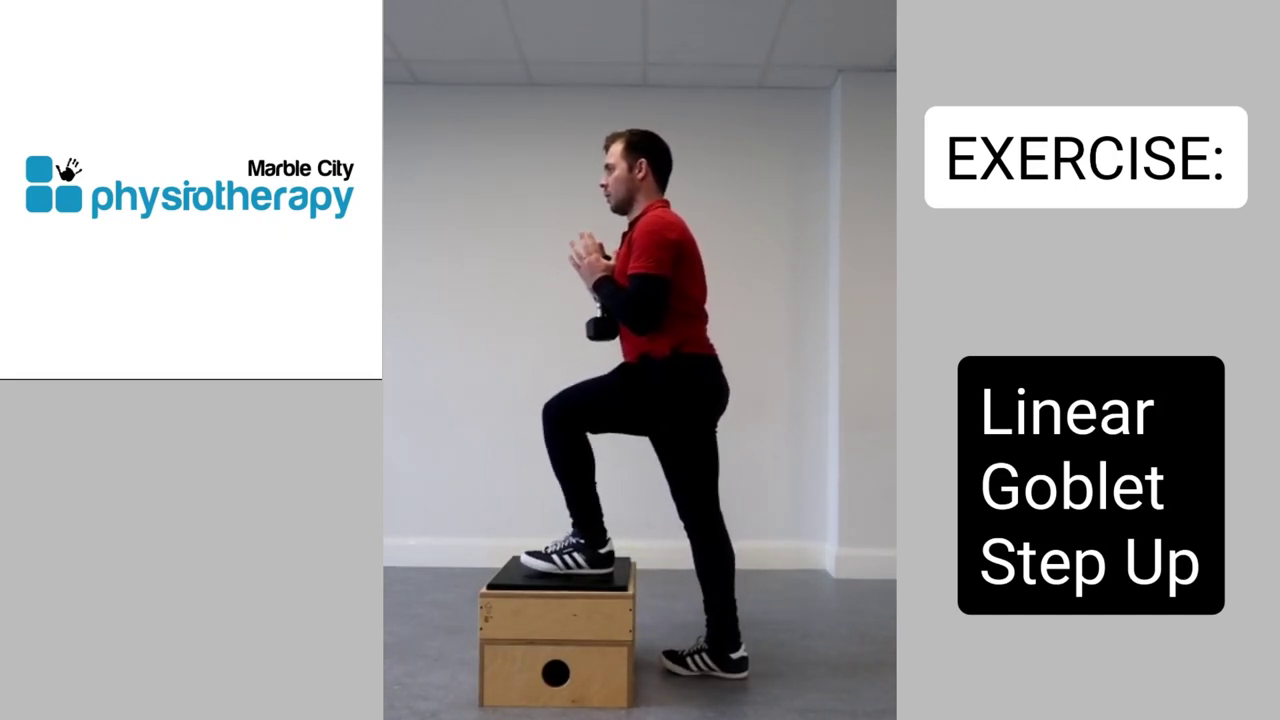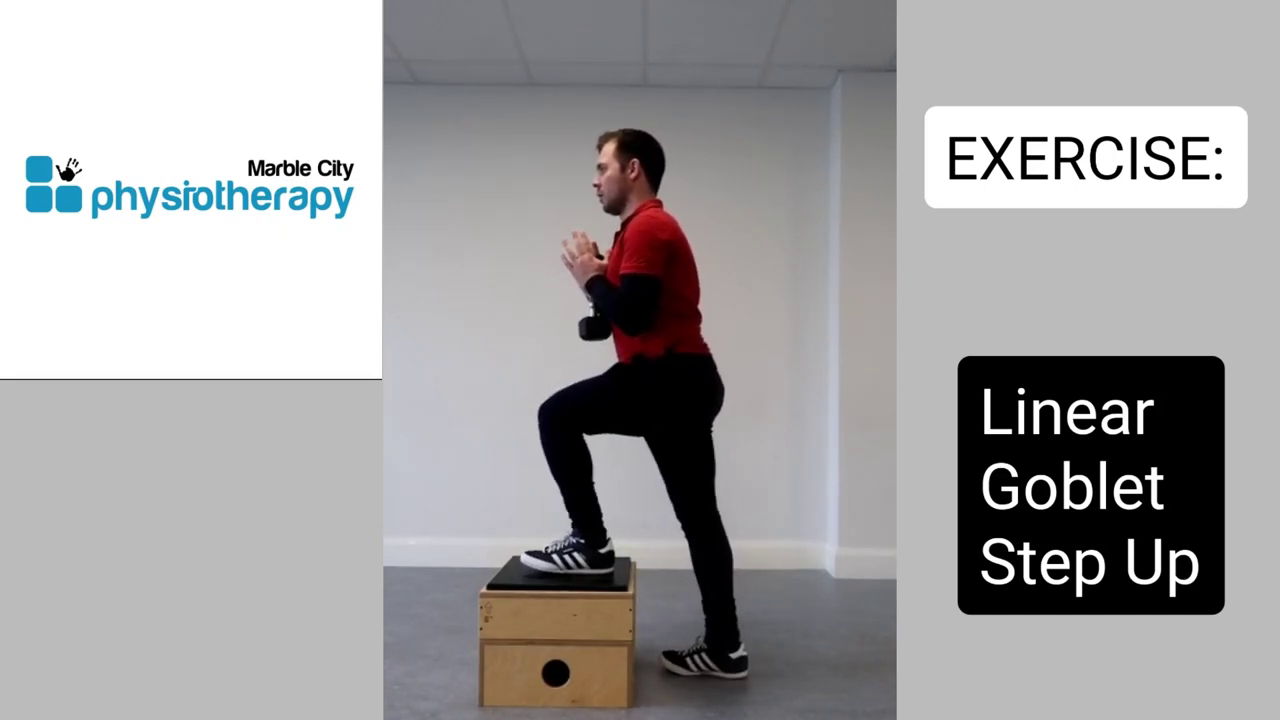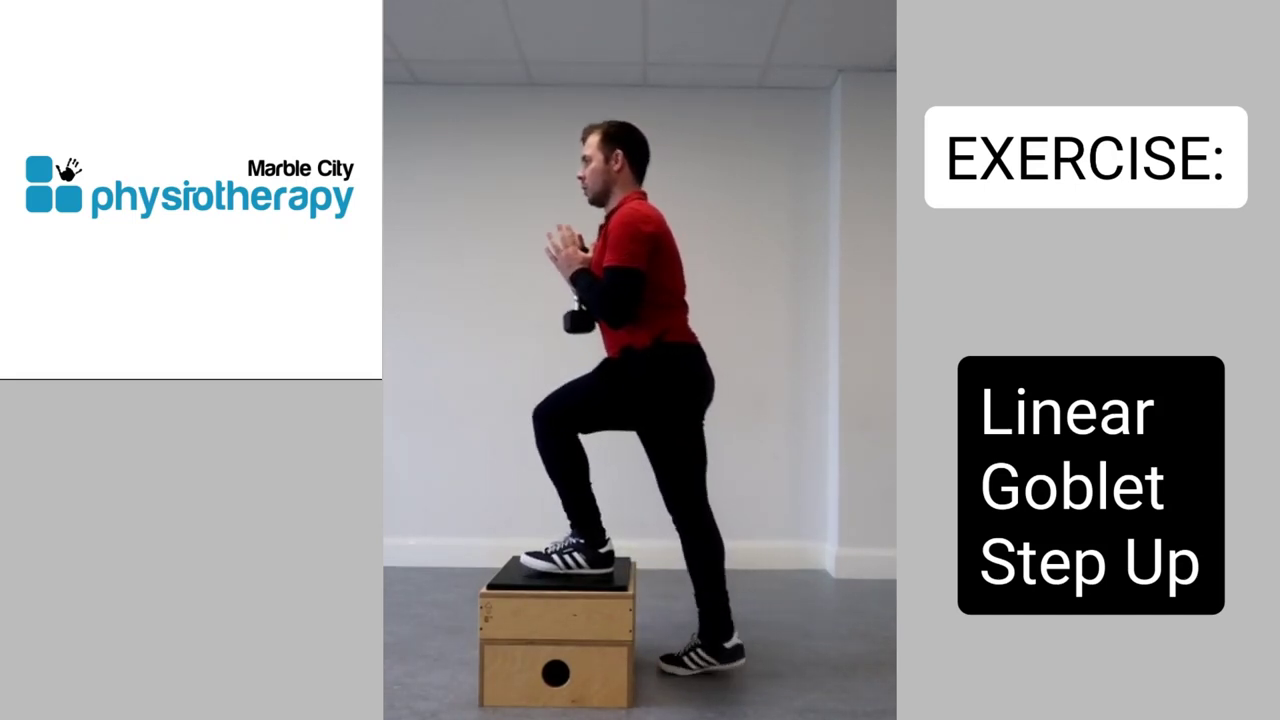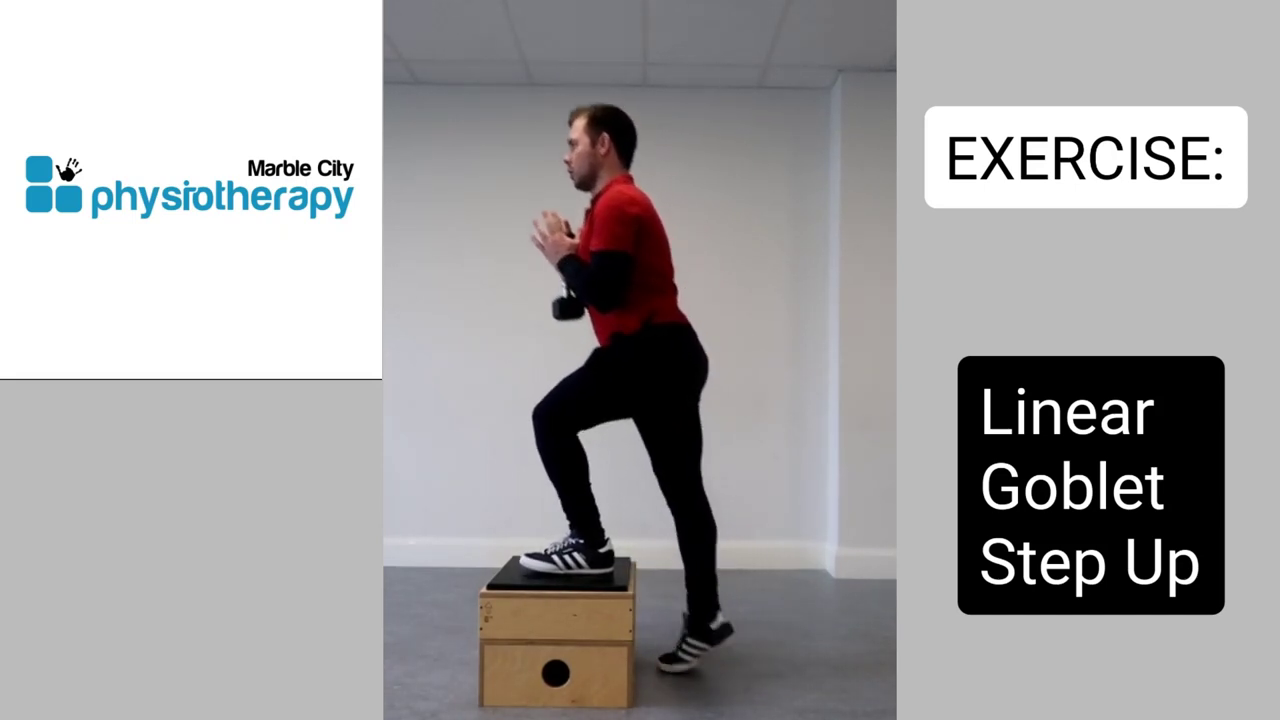
dt=0.1s
person 1, frame 1
left shoulder: (656, 228)
right shoulder: (651, 229)
left elbow: (642, 317)
left wrist: (597, 277)
right wrist: (608, 278)
left hip: (675, 380)
right hip: (687, 382)
left knee: (563, 415)
right knee: (700, 515)
left ankle: (590, 543)
right ankle: (724, 646)
person 1, frame 2
left shoulder: (647, 228)
right shoulder: (643, 228)
left elbow: (634, 317)
left wrist: (590, 278)
right wrist: (601, 277)
left hip: (669, 380)
right hip: (681, 381)
left knee: (558, 416)
right knee: (697, 515)
left ankle: (590, 543)
right ankle: (723, 645)
person 1, frame 3
left shoulder: (630, 220)
right shoulder: (630, 219)
left elbow: (617, 309)
left wrist: (574, 269)
right wrist: (585, 270)
left hip: (658, 371)
right hip: (674, 373)
left knee: (552, 418)
right knee: (688, 508)
left ankle: (588, 543)
right ankle: (716, 637)
person 1, frame 4
left shoulder: (616, 204)
right shoulder: (617, 204)
left elbow: (605, 292)
left wrist: (562, 255)
right wrist: (573, 256)
left hip: (652, 354)
right hip: (667, 356)
left knee: (553, 417)
right knee: (684, 491)
left ankle: (589, 543)
right ankle: (705, 619)
